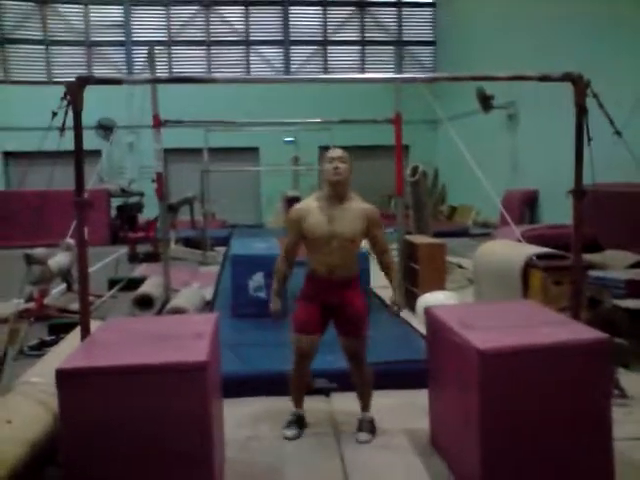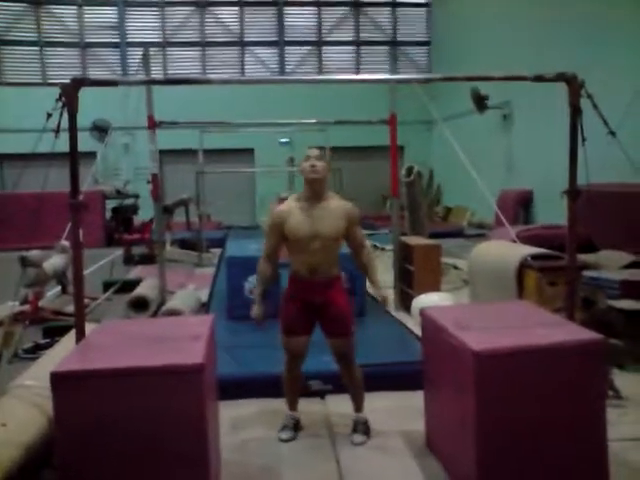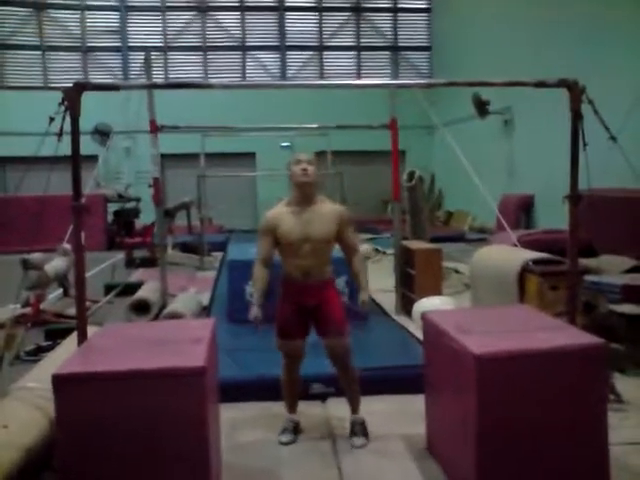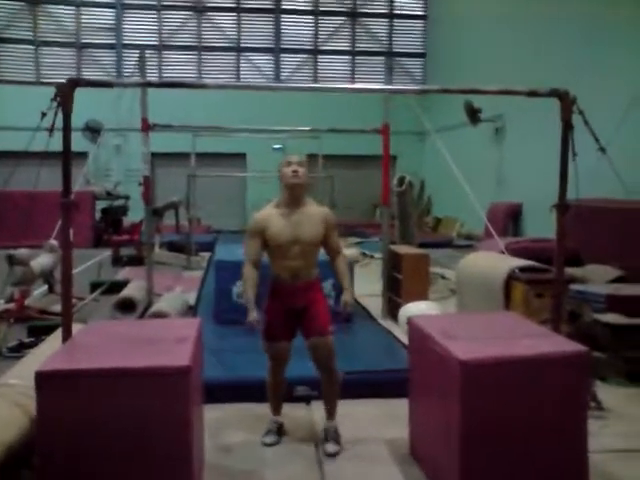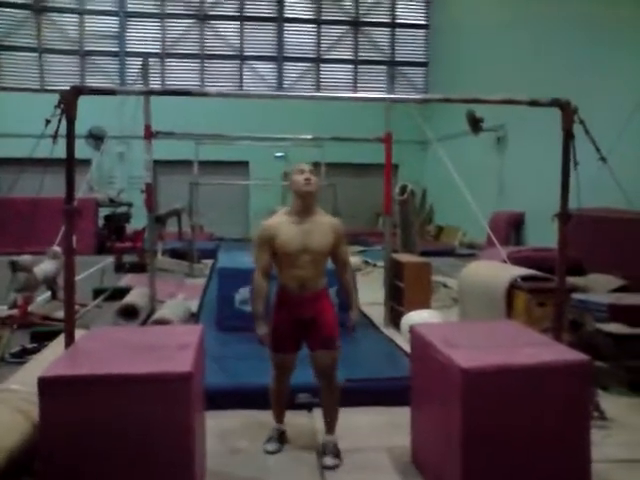
dt=0.2s
person 1, frame 1
left shoulder: (367, 212)
right shoulder: (302, 211)
left elbow: (383, 251)
right elbow: (286, 256)
left wrist: (395, 289)
right wrist: (275, 294)
left hip: (349, 289)
right hip: (314, 288)
left knee: (356, 356)
right knee: (302, 356)
left ankle: (365, 415)
right ankle: (297, 413)
person 1, frame 2
left shoulder: (346, 210)
right shoulder: (282, 213)
left elbow: (361, 250)
right elbow: (268, 258)
left wrist: (376, 285)
right wrist: (257, 299)
left hip: (332, 288)
right hip: (297, 290)
left knee: (345, 357)
right knee: (293, 358)
left ankle: (359, 416)
right ankle: (292, 416)
person 1, frame 3
left shoulder: (336, 213)
right shoulder: (274, 218)
left elbow: (353, 252)
right elbow: (262, 263)
left wrist: (364, 287)
right wrist: (256, 303)
left hip: (325, 291)
right hip: (291, 293)
left knee: (342, 358)
right knee: (291, 361)
left ankle: (357, 418)
right ankle: (292, 419)
person 1, frame 4
left shoulder: (323, 215)
right shoulder: (262, 219)
left elbow: (336, 254)
right elbow: (251, 265)
left wrist: (347, 289)
right wrist: (251, 306)
left hip: (312, 293)
right hip: (279, 294)
left knee: (326, 361)
right knee: (277, 362)
left ankle: (331, 425)
right ankle: (276, 421)
person 1, frame 5
left shoulder: (333, 226)
right shoulder: (271, 227)
left elbow: (344, 268)
right elbow: (261, 275)
left wrist: (353, 306)
right wrist: (260, 319)
left hip: (320, 304)
right hip: (286, 304)
left knee: (327, 373)
right knee: (281, 373)
left ankle: (330, 439)
right ankle: (279, 428)
